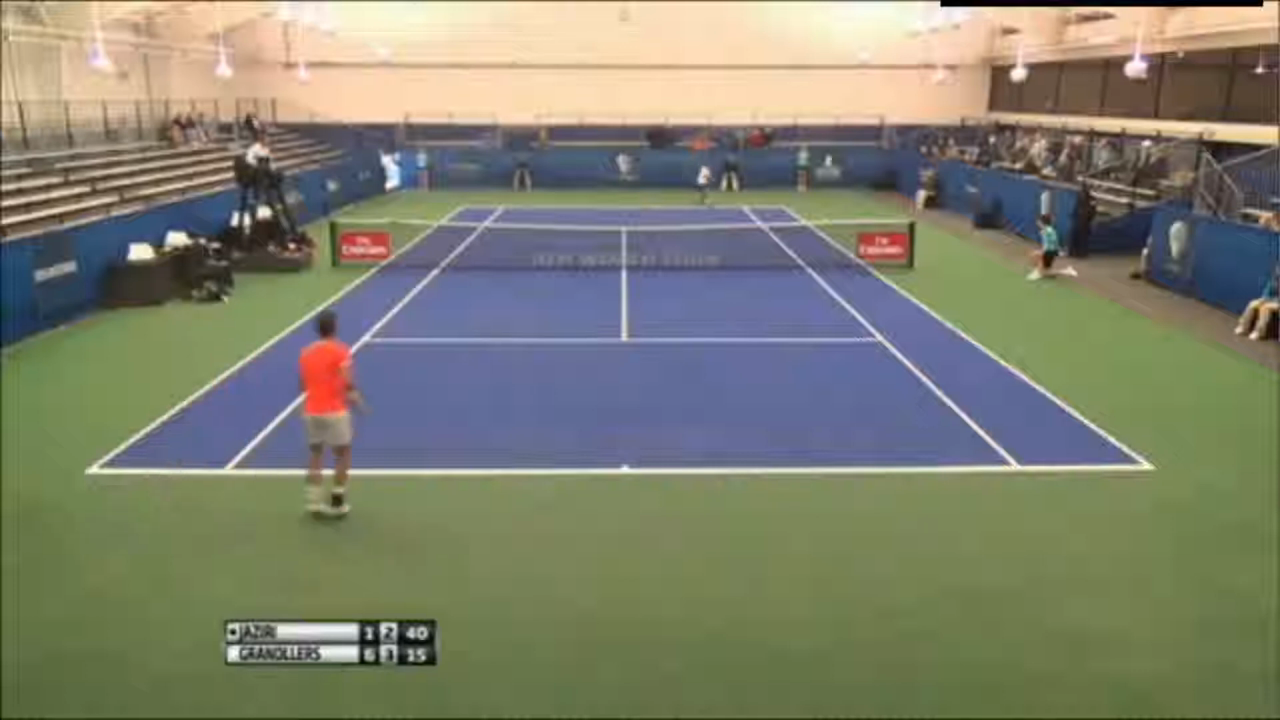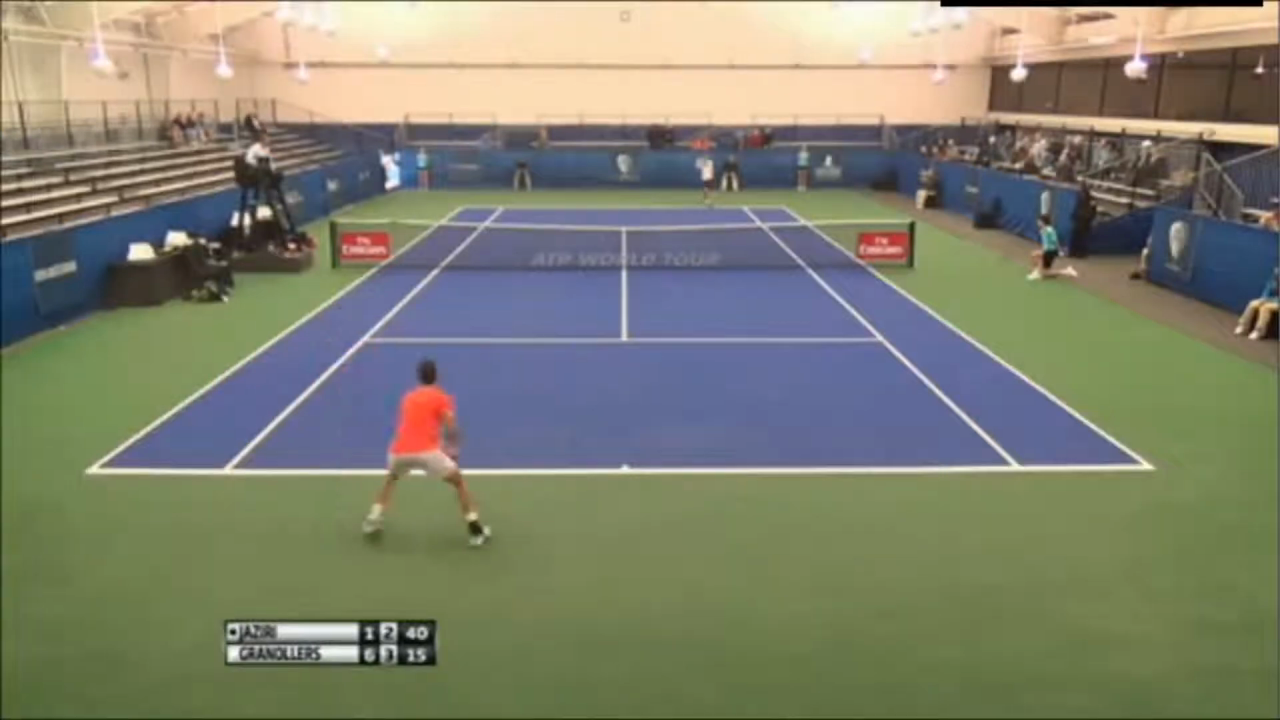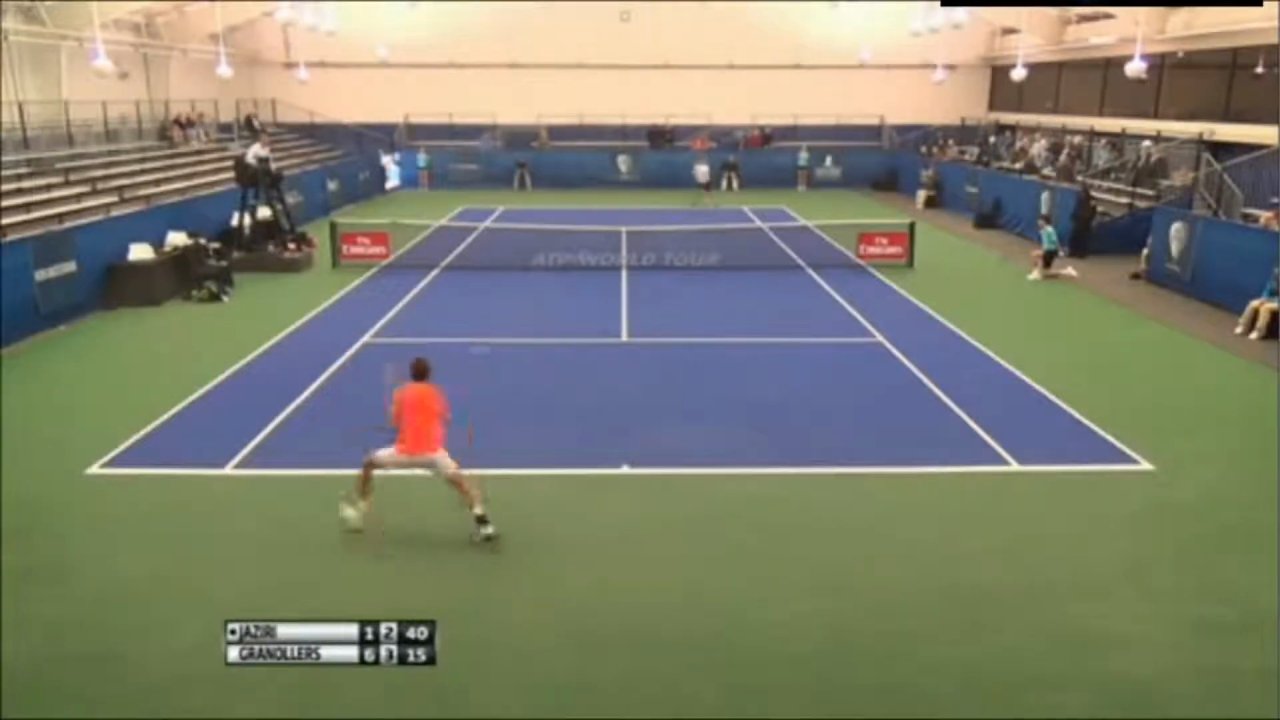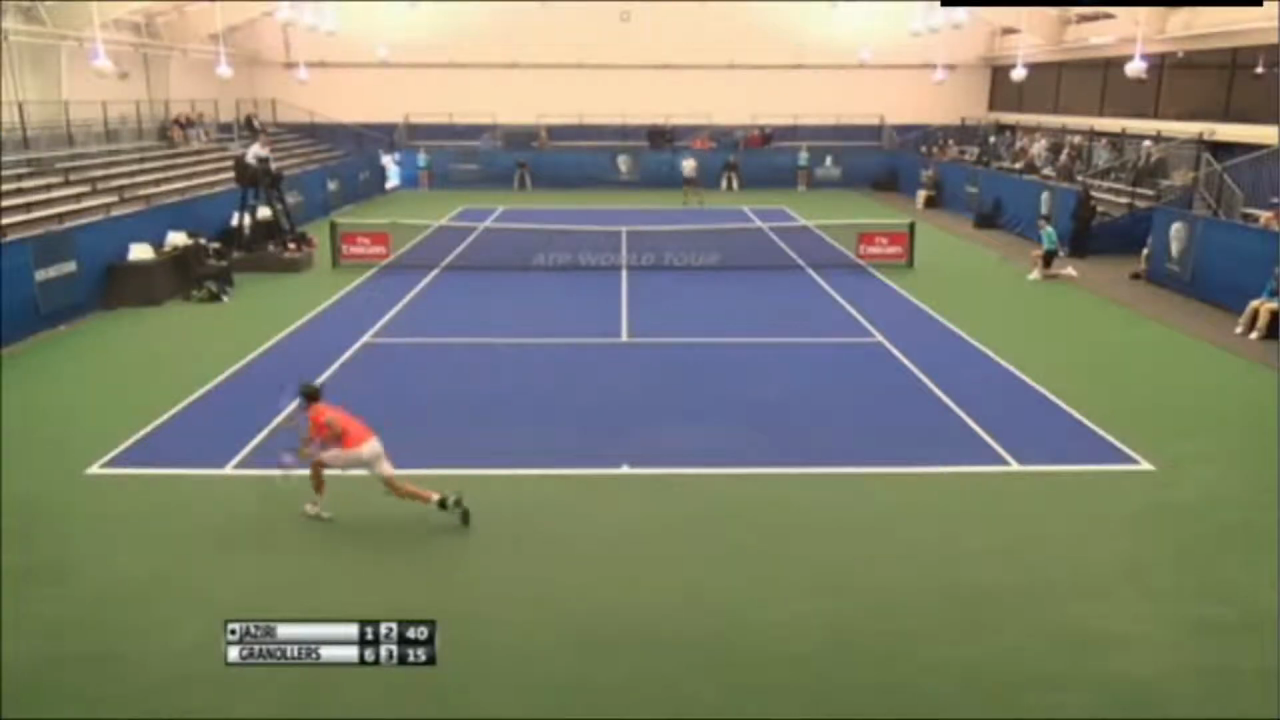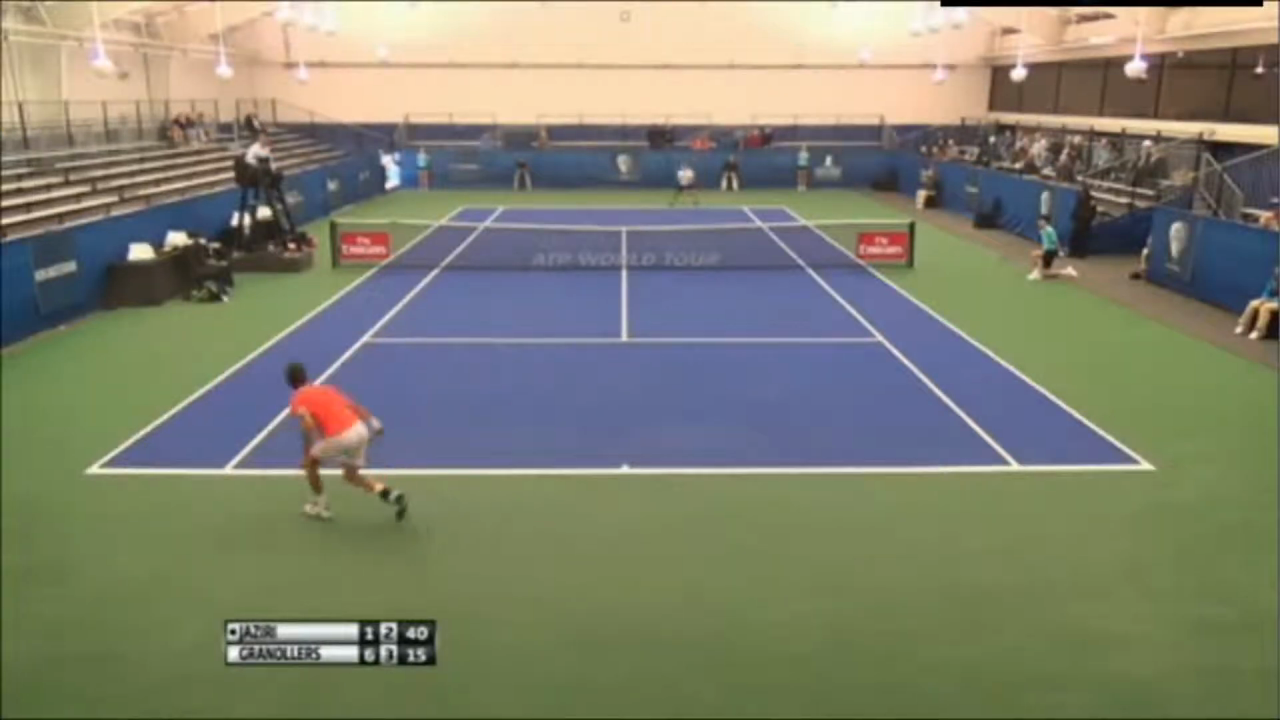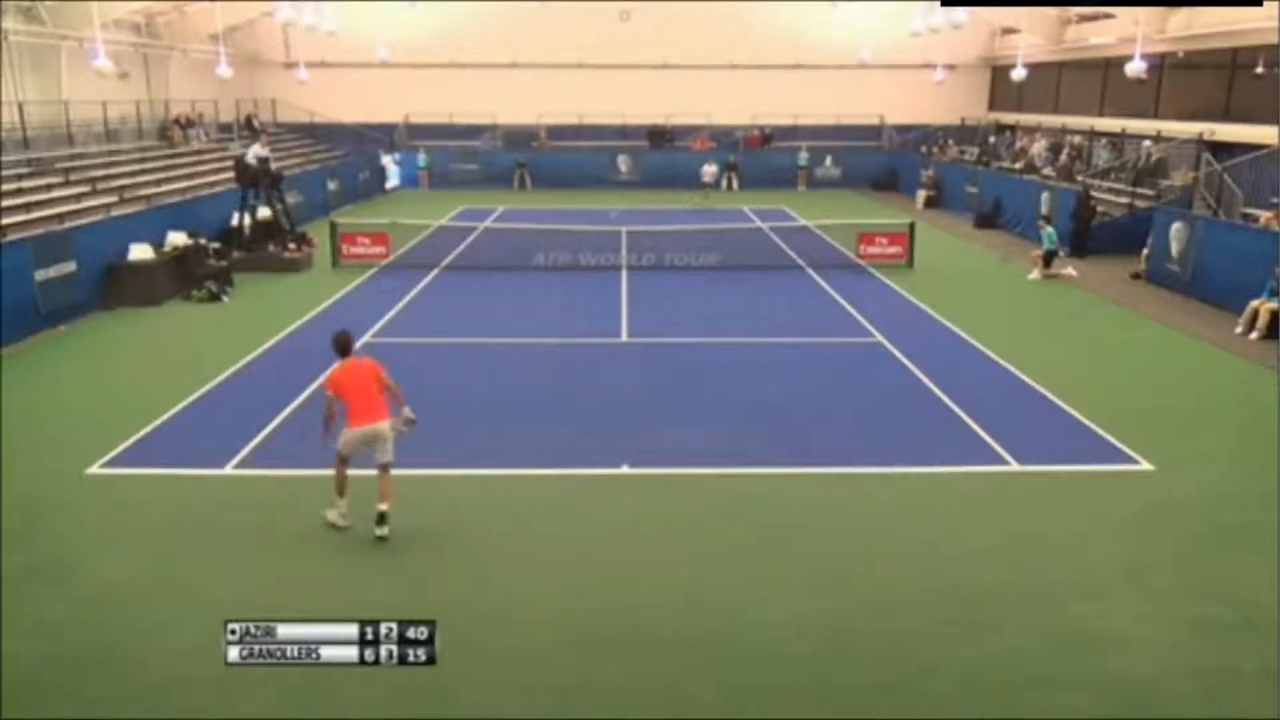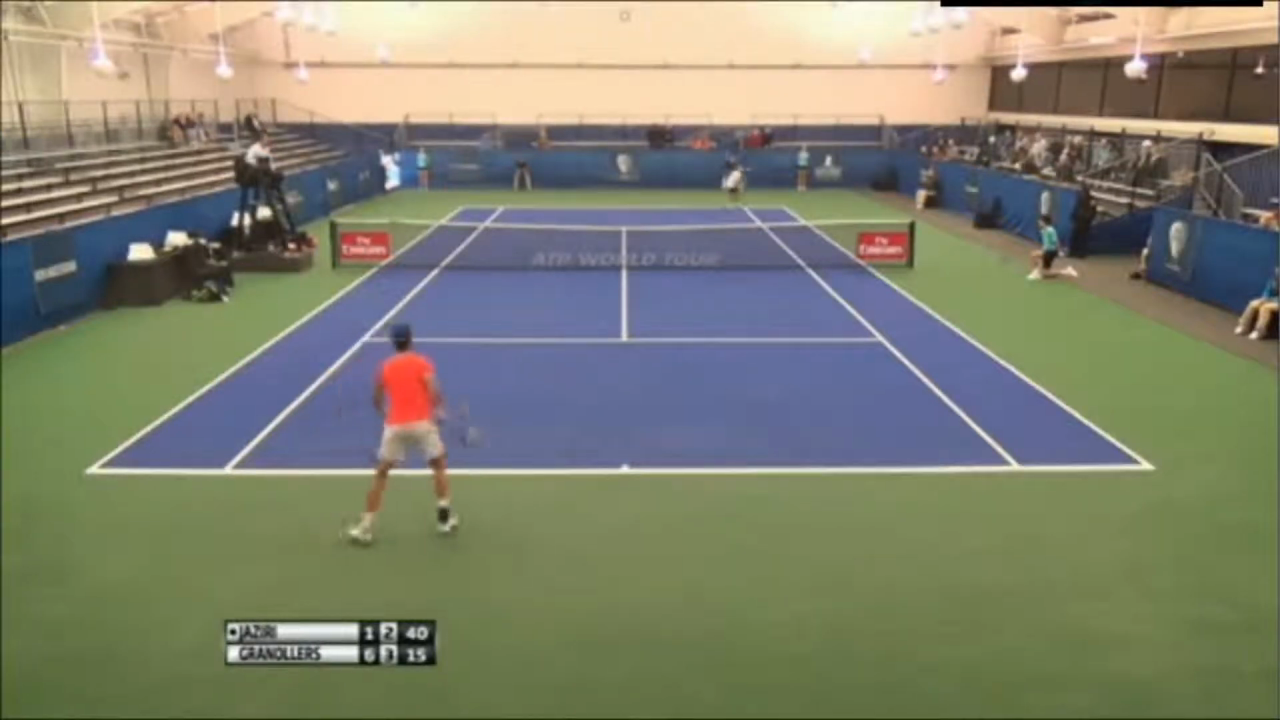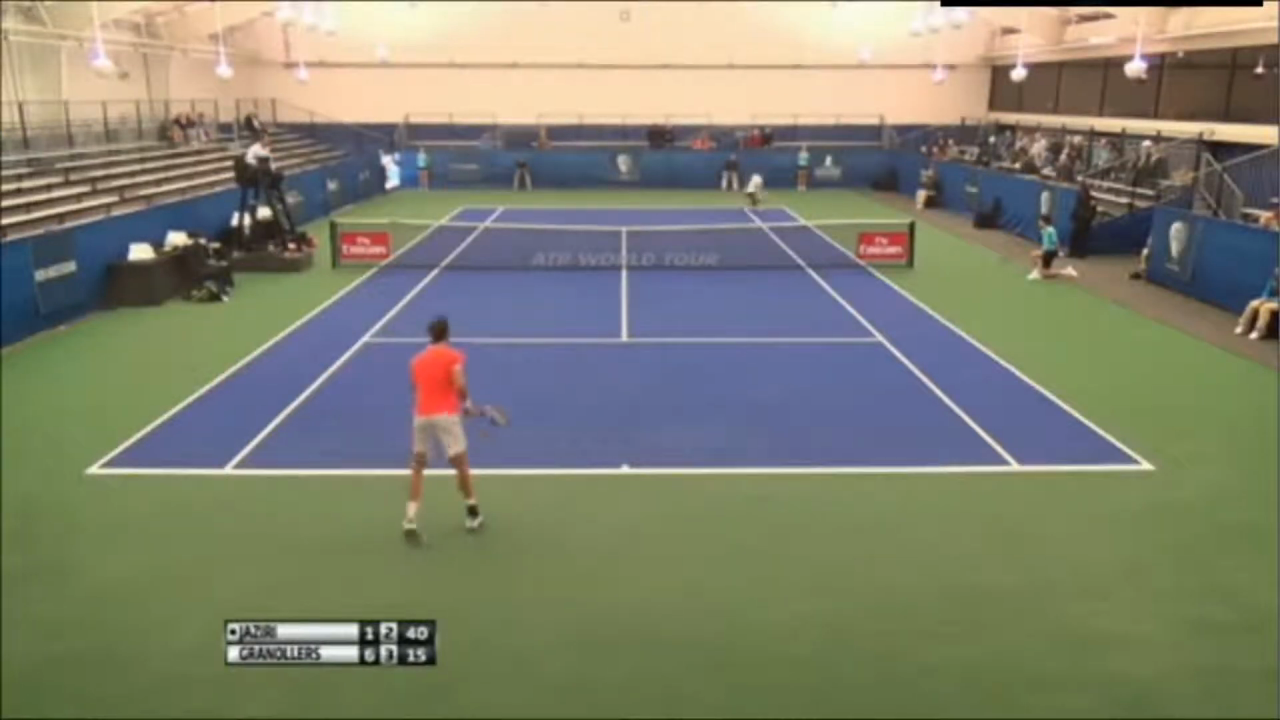
dt=0.4s
person 1, frame 1
left shoulder: (306, 353)
right shoulder: (340, 350)
left elbow: (303, 385)
right elbow: (346, 381)
right wrist: (352, 395)
left hip: (311, 411)
right hip: (335, 411)
left knee: (316, 454)
right knee: (342, 454)
left ankle: (313, 500)
right ankle: (336, 502)
person 1, frame 2
left shoulder: (408, 397)
right shoulder: (442, 398)
right elbow: (452, 429)
right wrist: (453, 447)
left hip: (399, 451)
right hip: (426, 451)
left knee: (391, 478)
right knee: (459, 482)
left ankle: (374, 519)
right ankle: (476, 530)
person 1, frame 3
left shoulder: (401, 393)
right shoulder: (436, 395)
left elbow: (395, 423)
right elbow: (444, 421)
left hip: (405, 452)
right hip: (433, 452)
left knee: (368, 464)
right knee: (460, 483)
left ankle: (359, 511)
right ankle: (483, 524)
person 1, frame 4
left shoulder: (315, 413)
right shoulder: (323, 410)
left elbow: (338, 429)
left wrist: (318, 444)
left hip: (356, 450)
right hip: (373, 444)
left knee: (316, 463)
right knee: (397, 487)
left ankle: (317, 506)
right ankle: (448, 502)
person 1, frame 5
left shoulder: (297, 399)
right shoulder: (325, 388)
left elbow: (309, 425)
right elbow: (353, 405)
left wrist: (307, 454)
right wrist: (373, 422)
left hip: (340, 436)
right hip: (359, 429)
left knee: (311, 463)
right knee: (351, 475)
left ankle: (320, 506)
right ankle: (389, 494)
person 1, frame 6
left shoulder: (333, 377)
right shoulder: (370, 363)
left elbow: (330, 412)
right elbow: (391, 388)
left wrist: (327, 429)
right wrist: (405, 410)
left hip: (357, 428)
right hip: (382, 424)
left knee: (341, 463)
right knee: (384, 471)
left ankle: (340, 513)
right ankle: (382, 520)
person 1, frame 7
left shoulder: (386, 367)
right shoulder: (422, 362)
left elbow: (377, 400)
right elbow: (434, 392)
right wrist: (439, 410)
left hip: (396, 425)
right hip: (422, 423)
left knee: (381, 474)
right knee: (439, 465)
left ankle: (365, 528)
right ankle: (444, 517)
person 1, frame 8
left shoulder: (417, 359)
right shoulder: (453, 355)
right elbow: (460, 385)
right wrist: (466, 403)
left hip: (421, 416)
right hip: (445, 415)
left knee: (417, 467)
right knee: (460, 465)
left ankle: (411, 519)
right ankle: (472, 514)
